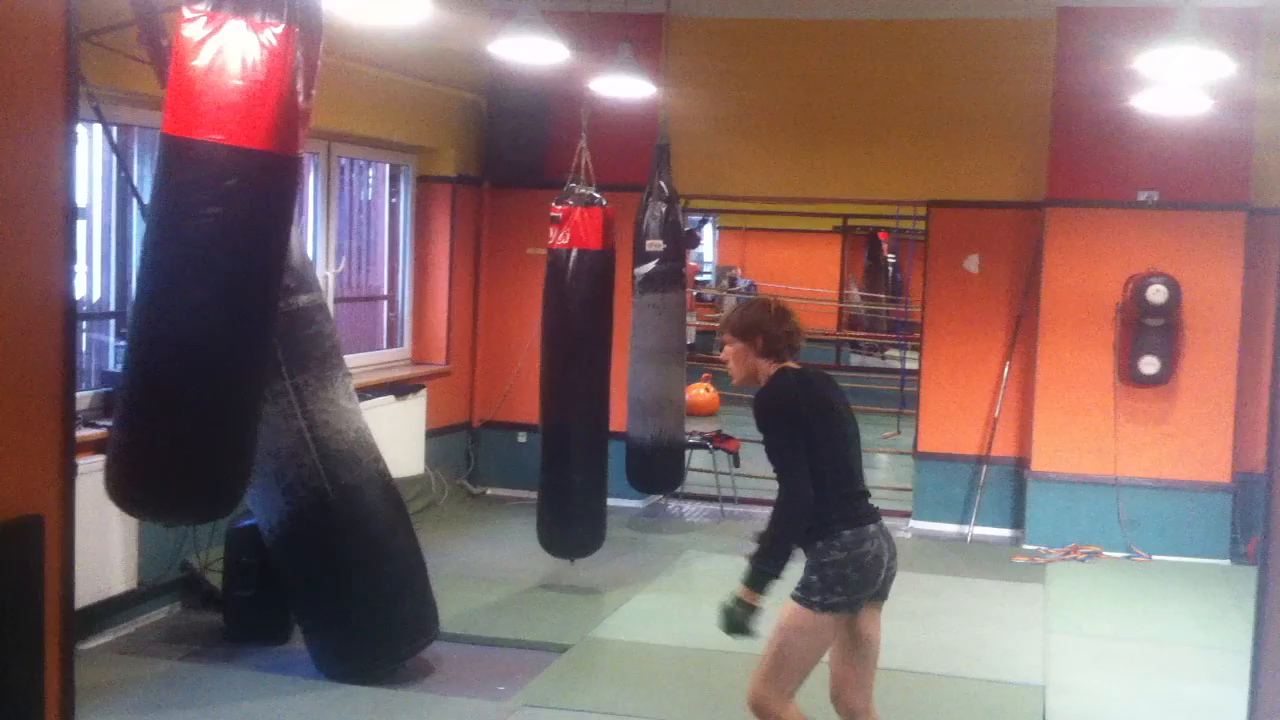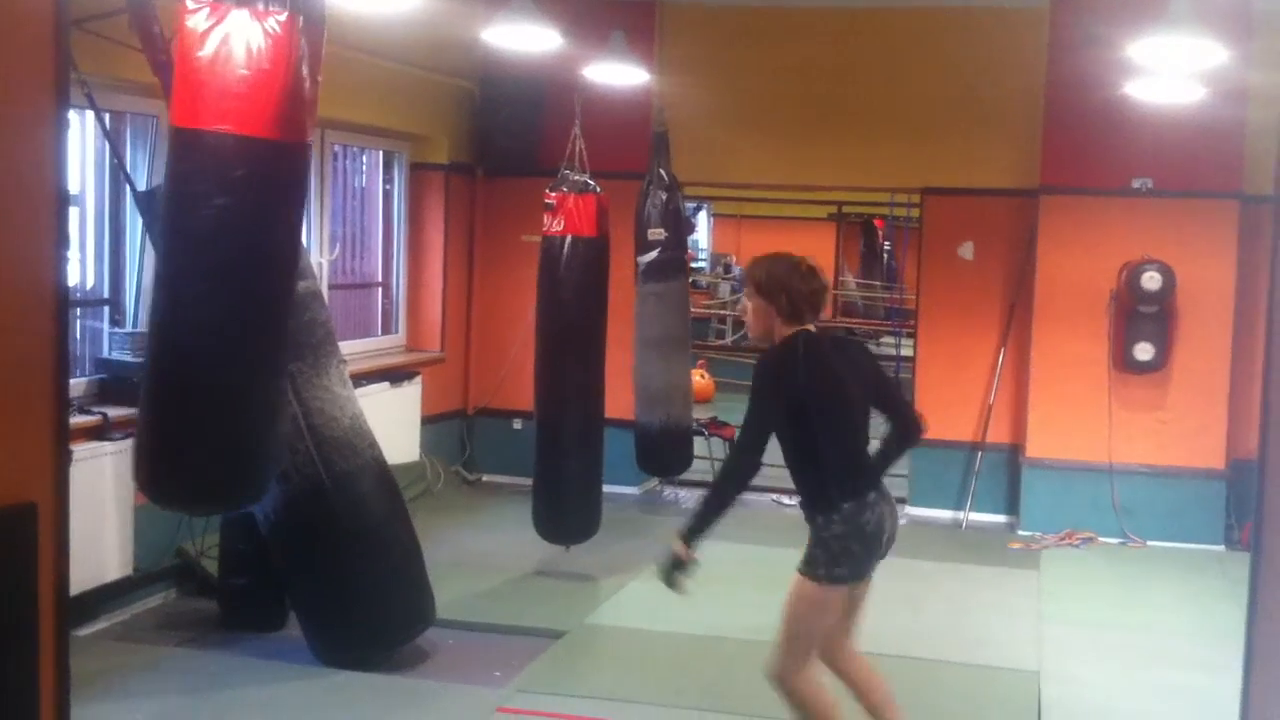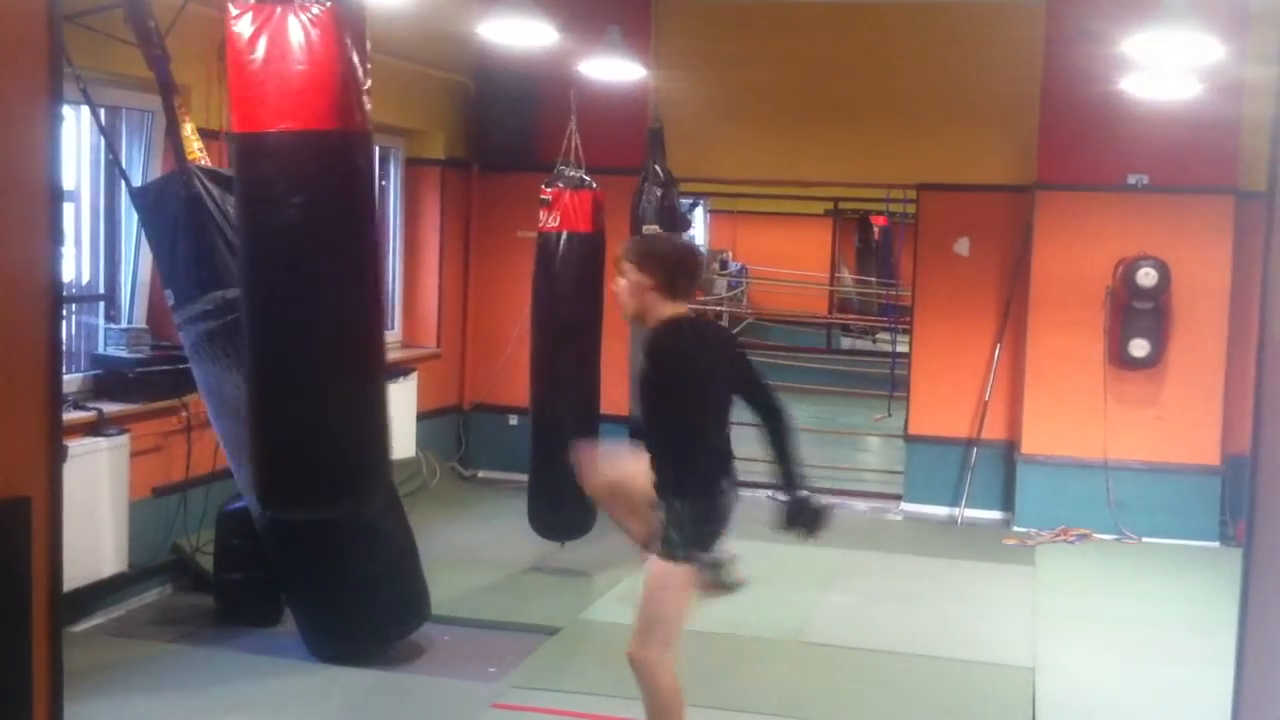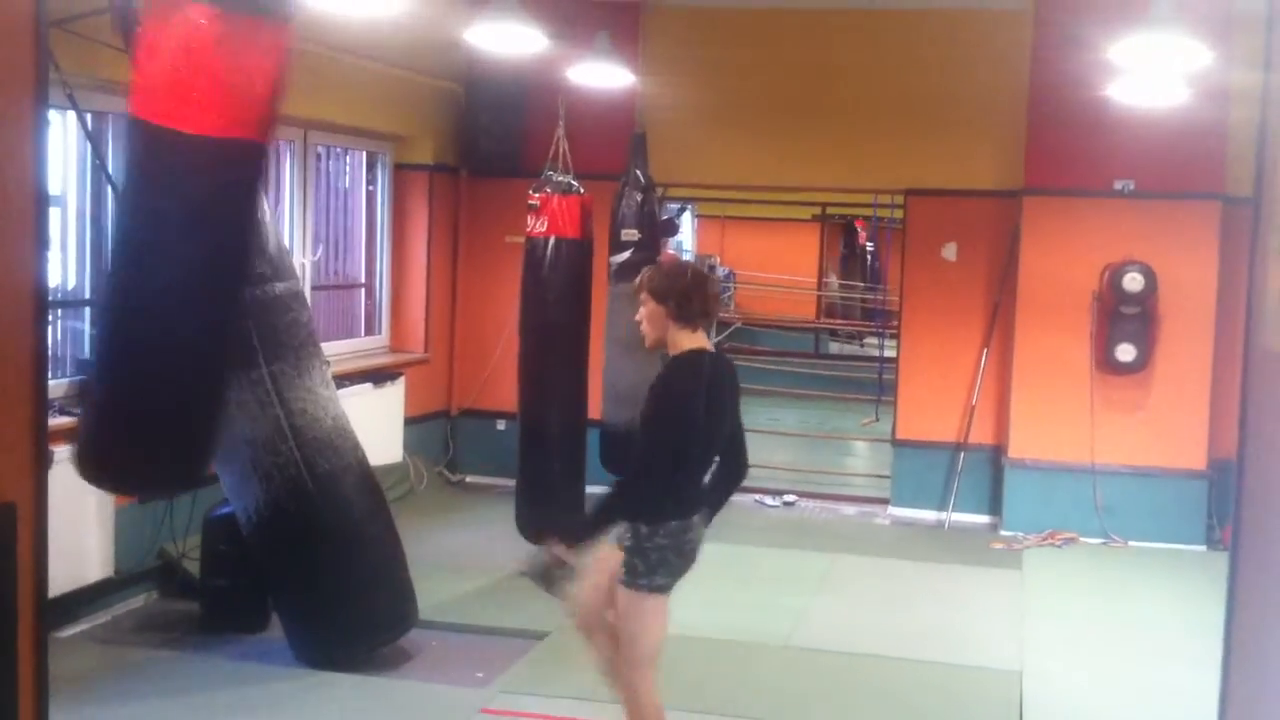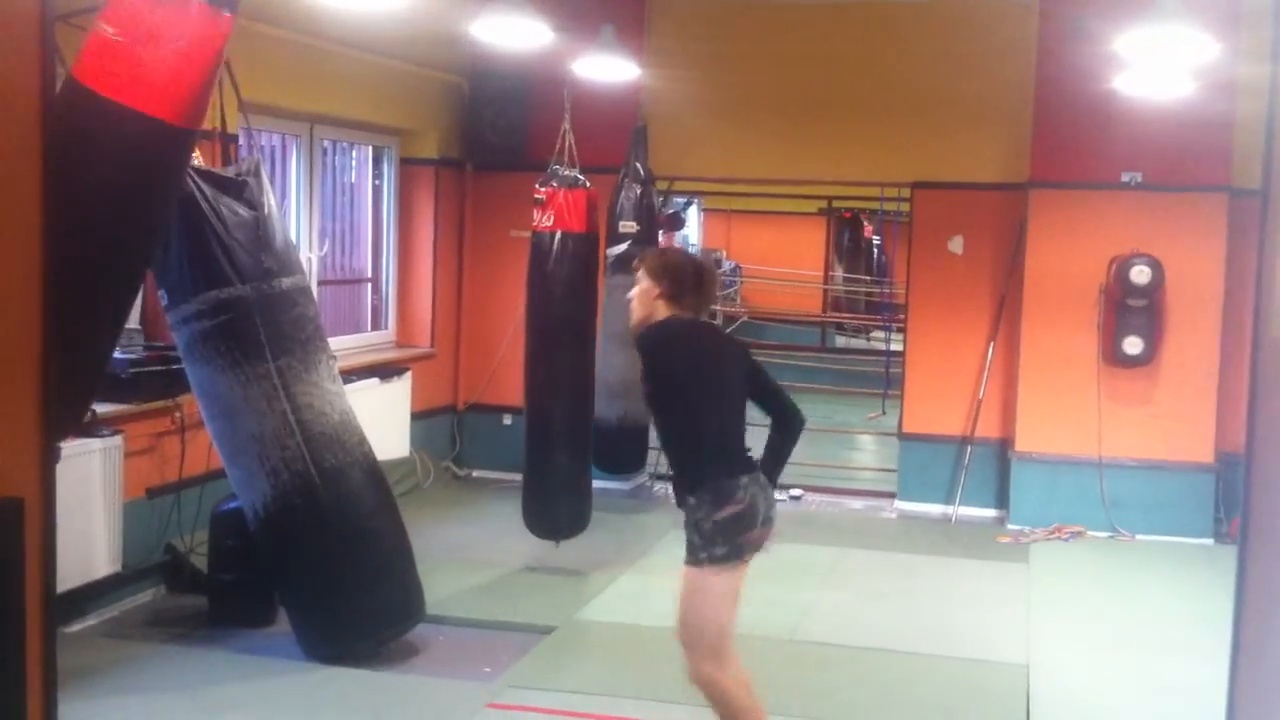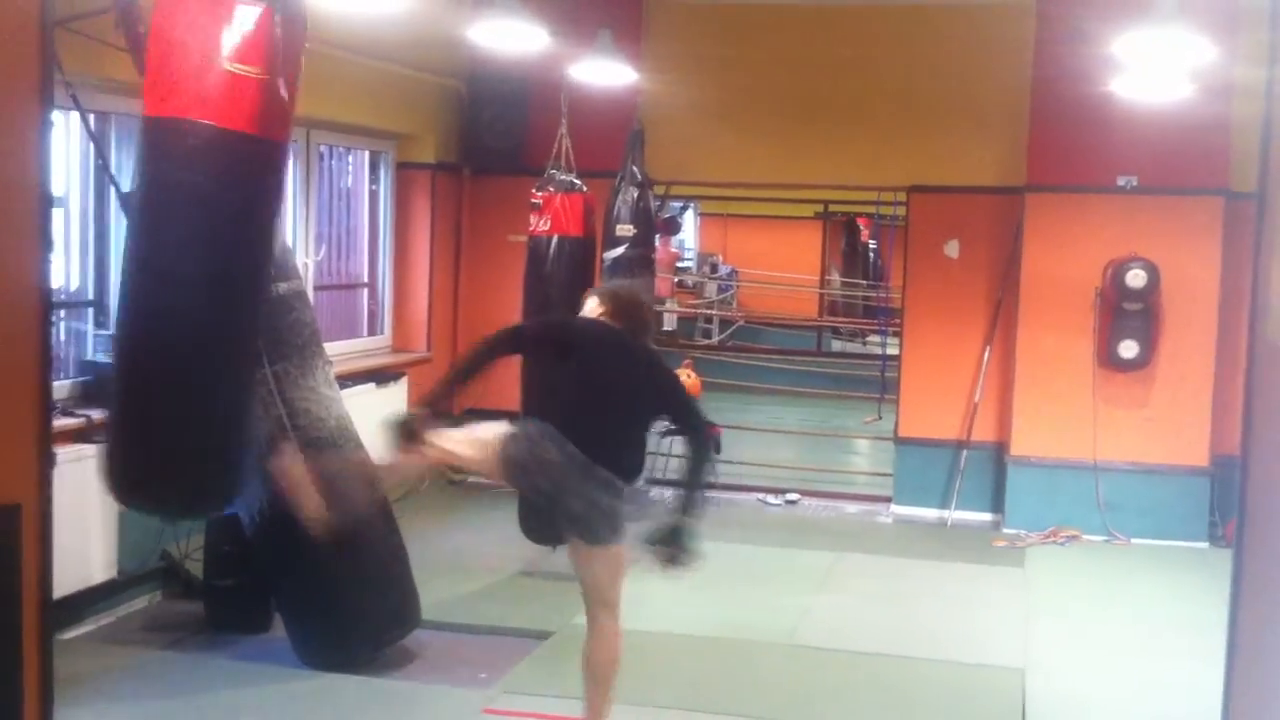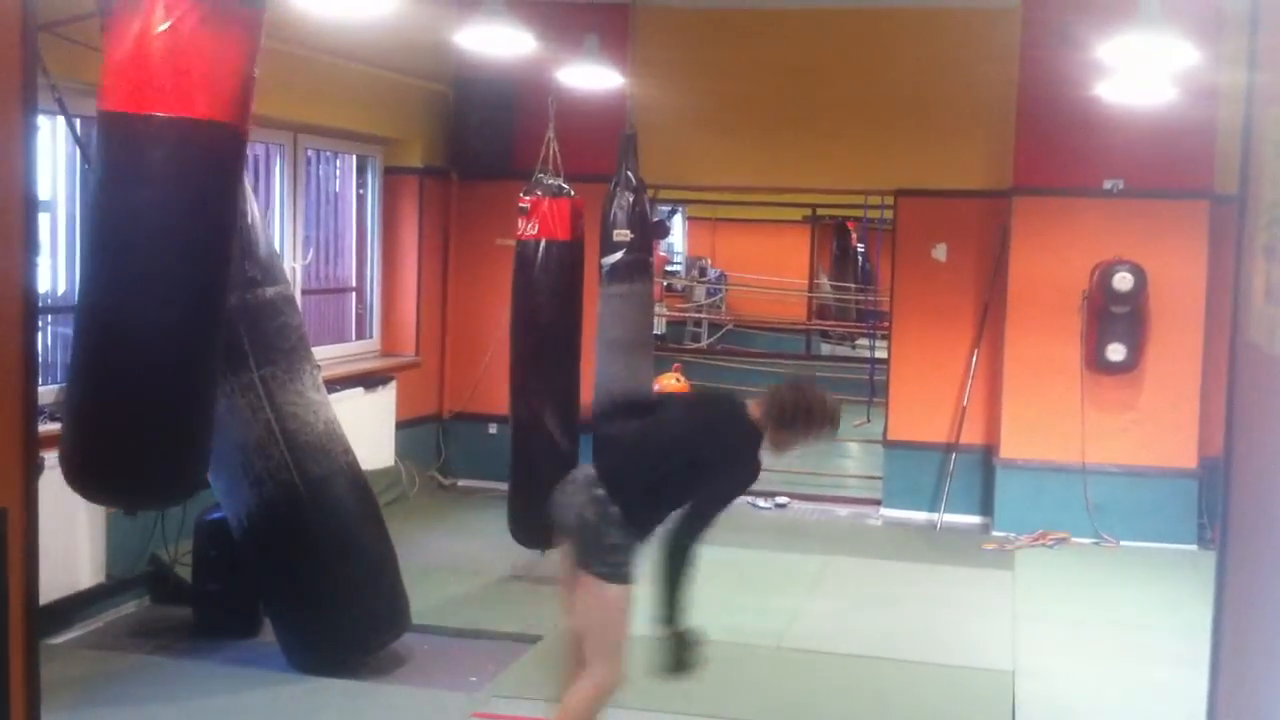
dt=0.5s
person 1, frame 1
left shoulder: (775, 398)
right shoulder: (820, 387)
left elbow: (796, 497)
left wrist: (751, 588)
right wrist: (775, 541)
left hip: (837, 559)
right hip: (875, 547)
person 1, frame 2
left shoulder: (779, 365)
right shoulder: (849, 351)
left elbow: (743, 463)
right elbow: (909, 425)
left wrist: (687, 541)
left hip: (841, 525)
right hip: (873, 512)
left knee: (790, 670)
right knee: (833, 648)
person 1, frame 3
left shoulder: (666, 348)
right shoulder: (706, 332)
left elbow: (683, 451)
right elbow: (768, 407)
right wrist: (792, 487)
left hip: (690, 503)
right hip: (709, 477)
left knee: (645, 654)
right knee: (594, 467)
right ankle: (692, 569)
person 1, frame 4
left shoulder: (677, 381)
right shoulder: (718, 370)
left elbow: (642, 480)
right elbow: (735, 465)
left wrist: (568, 544)
left hip: (655, 536)
right hip: (673, 524)
left knee: (636, 680)
right knee: (588, 610)
person 1, frame 5
left shoulder: (660, 340)
right shoulder: (723, 343)
left elbow: (703, 419)
right elbow: (790, 417)
left wrist: (728, 501)
left hip: (716, 506)
right hip: (748, 496)
left knee: (708, 665)
right knee: (694, 634)
person 1, frame 6
left shoulder: (578, 331)
right shoulder: (660, 374)
left elbow: (501, 342)
right elbow: (699, 439)
left wrist: (428, 405)
right wrist: (682, 518)
left hip: (539, 448)
right hip: (596, 495)
left knee: (434, 442)
right knee: (605, 615)
person 1, frame 7
left shoulder: (709, 402)
right shoulder: (739, 461)
left elbow: (614, 410)
right elbow: (684, 538)
right wrist: (672, 622)
right hip: (607, 528)
left knee: (584, 628)
right knee: (603, 673)
